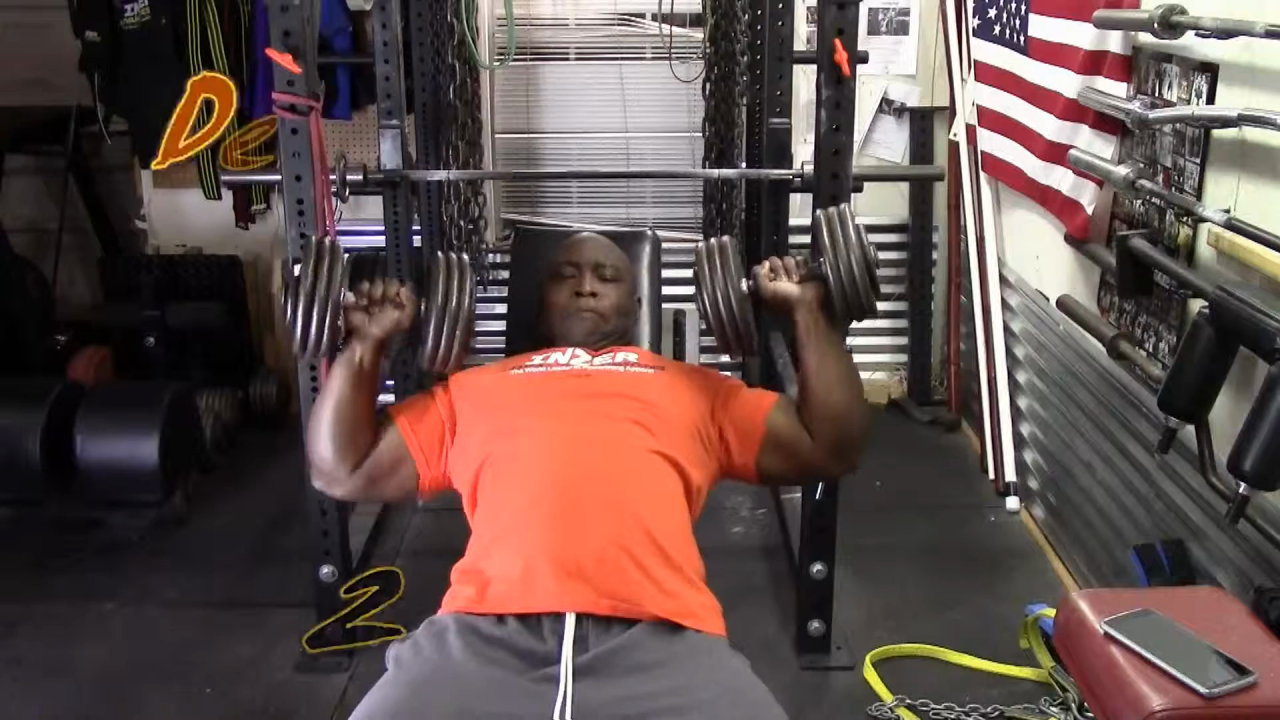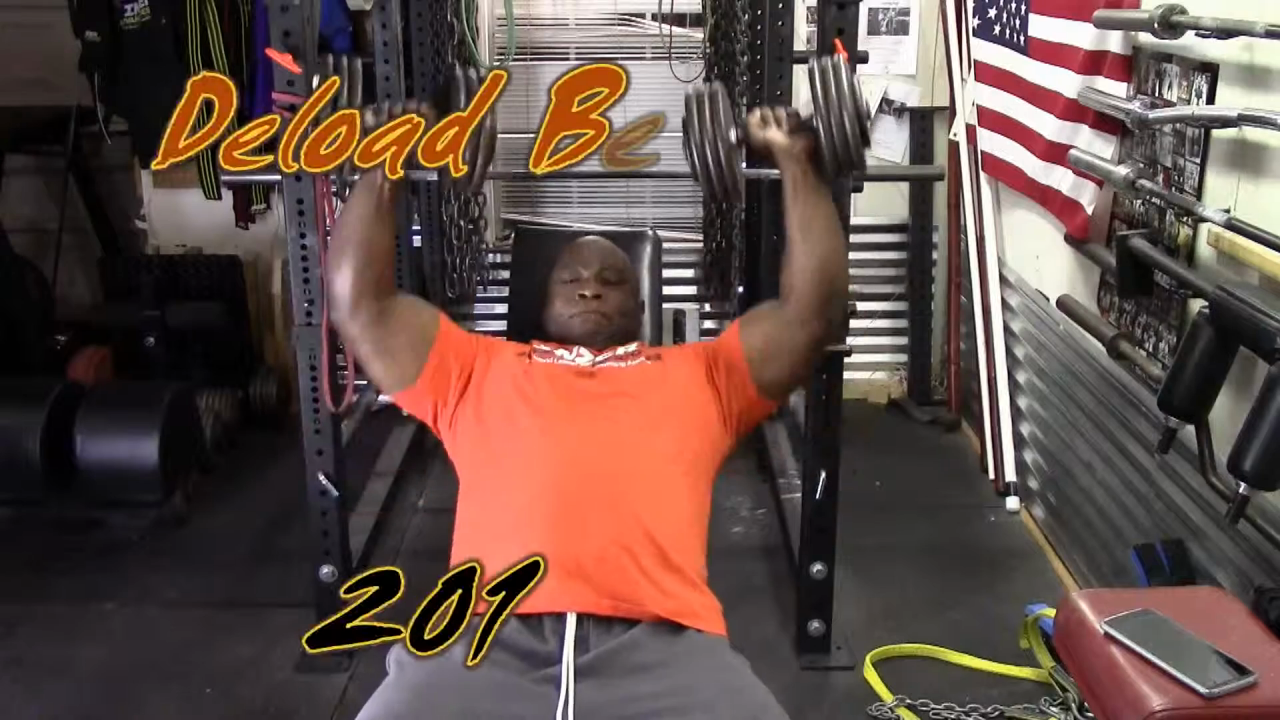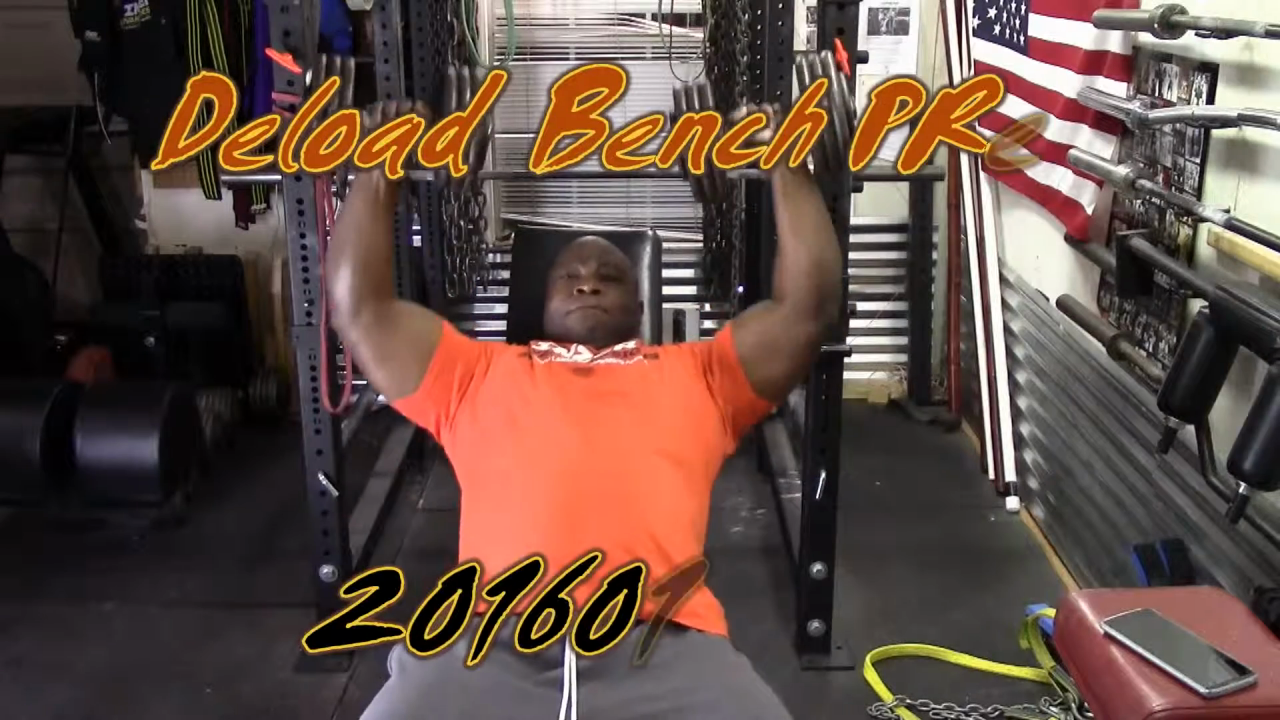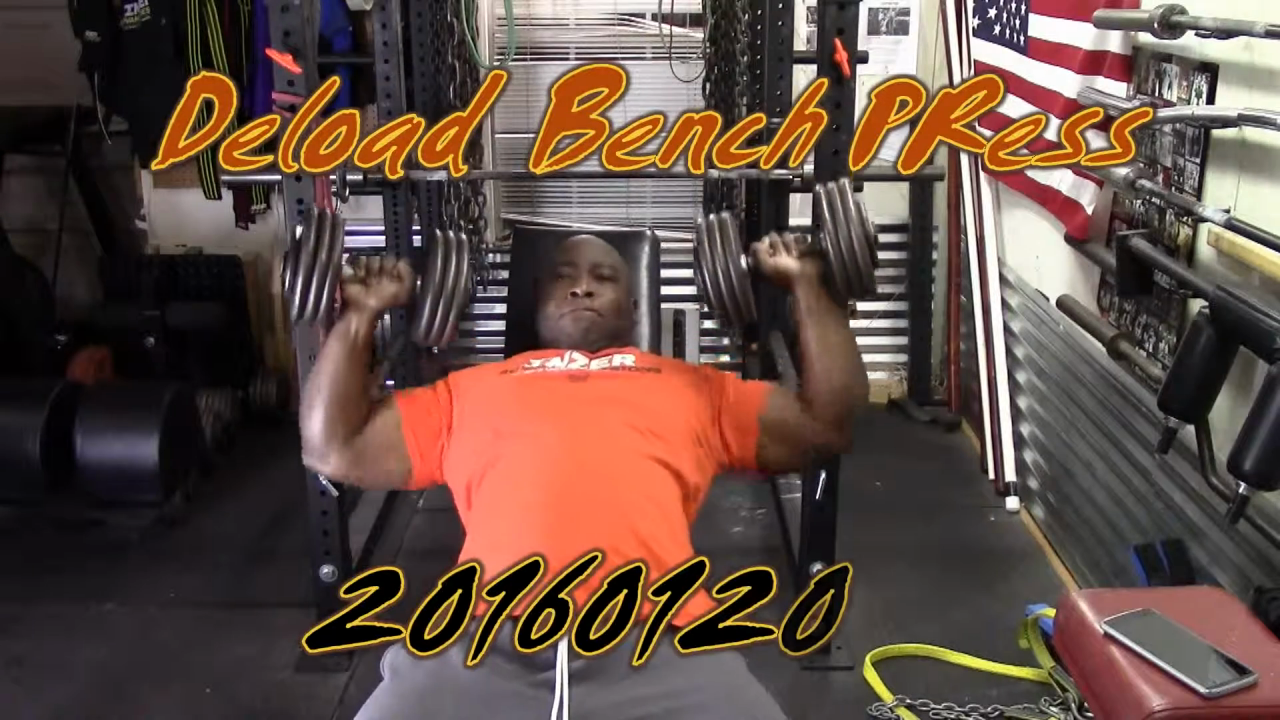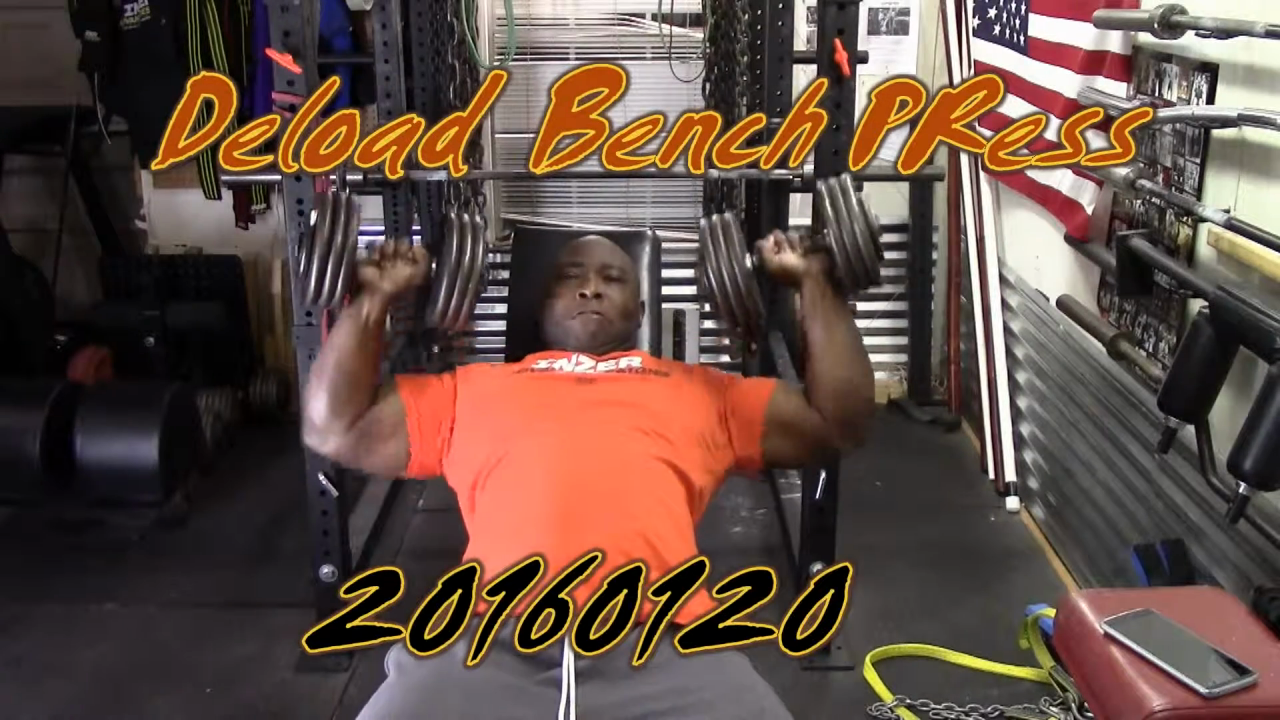
dt=0.4s
person 1, frame 1
left shoulder: (692, 388)
right shoulder: (475, 387)
left elbow: (831, 449)
right elbow: (343, 473)
left wrist: (806, 309)
right wrist: (365, 345)
left hip: (659, 637)
right hip: (487, 633)
person 1, frame 2
left shoulder: (697, 378)
right shoulder: (479, 373)
left elbow: (814, 307)
right elbow: (359, 301)
left wrist: (796, 164)
right wrist: (384, 168)
left hip: (658, 637)
right hip: (489, 632)
person 1, frame 3
left shoulder: (697, 379)
right shoulder: (480, 378)
left elbow: (807, 304)
right elbow: (362, 303)
left wrist: (786, 159)
right wrist: (378, 161)
left hip: (660, 640)
right hip: (493, 638)
person 1, frame 4
left shoulder: (692, 388)
right shoulder: (472, 390)
left elbow: (829, 421)
right elbow: (333, 447)
left wrist: (806, 284)
right wrist: (361, 314)
left hip: (654, 646)
right hip: (488, 641)
person 1, frame 5
left shoulder: (697, 389)
right shoulder: (476, 387)
left elbow: (838, 423)
right elbow: (333, 429)
left wrist: (812, 282)
right wrist: (372, 301)
left hip: (659, 644)
right hip: (493, 640)
